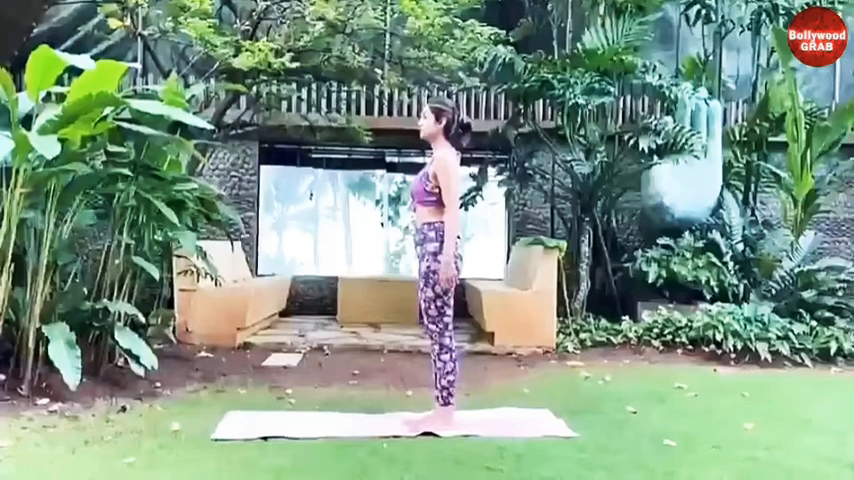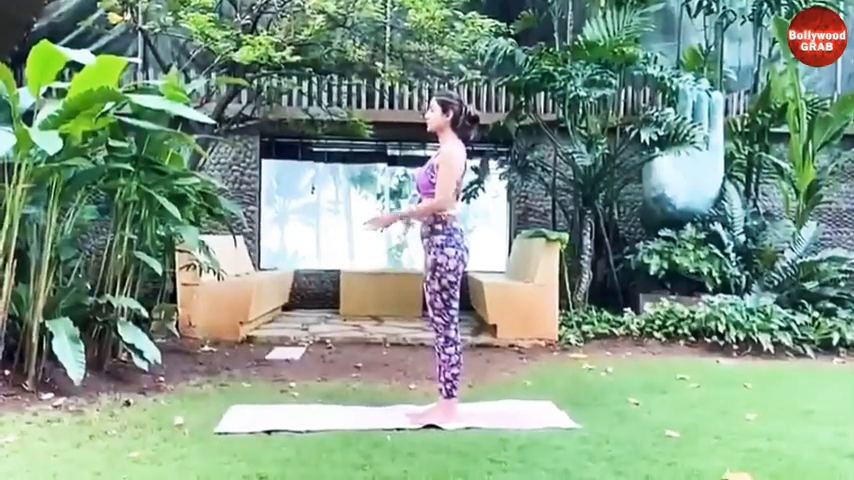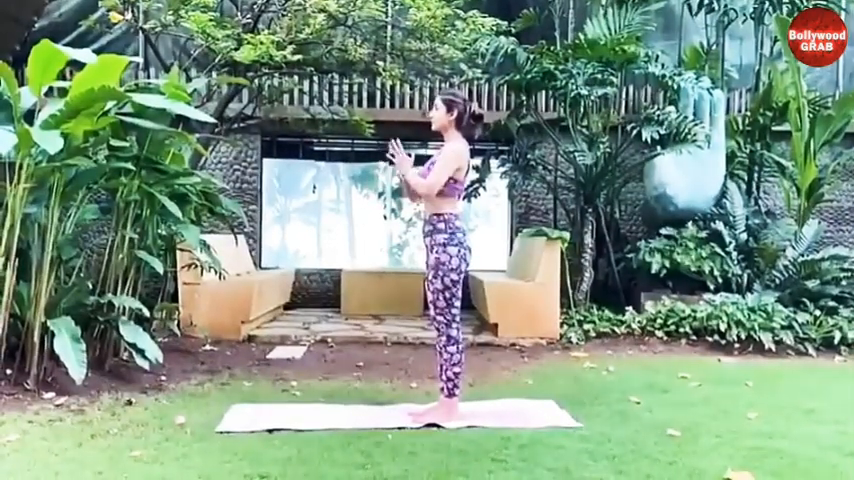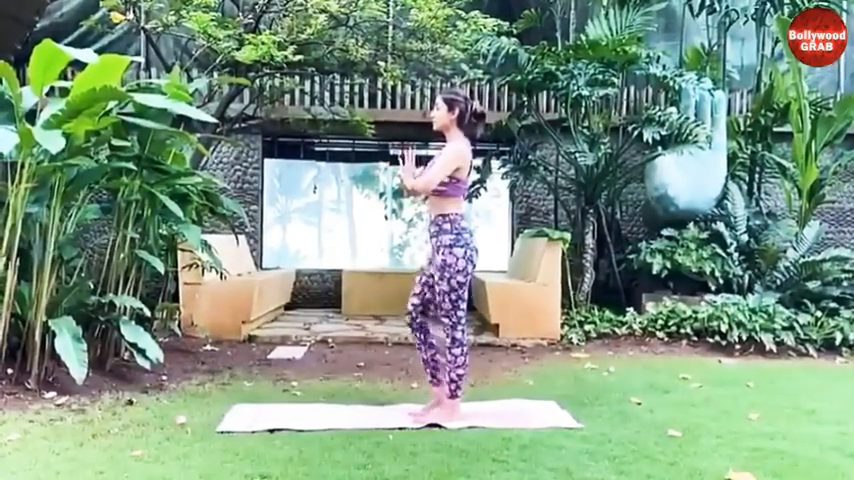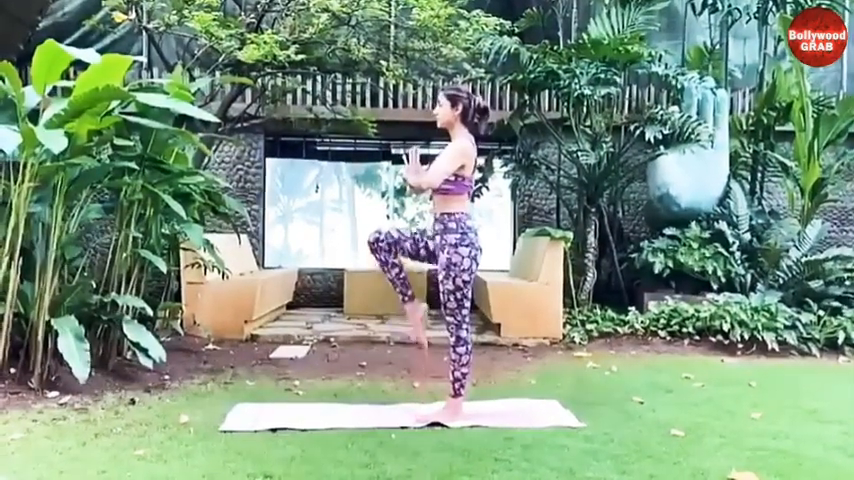
dt=1s
person 1, frame 1
left shoulder: (445, 158)
right shoulder: (438, 158)
left elbow: (453, 212)
left wrist: (448, 259)
left hip: (437, 248)
right hip: (429, 247)
left knee: (441, 332)
right knee: (436, 331)
left ankle: (445, 414)
right ankle: (442, 410)
person 1, frame 2
left shoulder: (452, 150)
right shoulder: (445, 151)
left elbow: (440, 203)
left wrist: (394, 216)
right wrist: (397, 216)
left hip: (445, 240)
right hip: (437, 240)
left knee: (446, 324)
right knee: (442, 324)
left ankle: (448, 407)
right ankle: (445, 401)
person 1, frame 3
left shoulder: (456, 148)
right shoulder: (447, 149)
left elbow: (428, 189)
right elbow: (414, 194)
left wrist: (406, 170)
right wrist: (404, 169)
left hip: (447, 238)
right hip: (438, 237)
left knee: (448, 321)
right knee: (442, 321)
left ankle: (450, 405)
right ankle: (446, 399)
person 1, frame 4
left shoulder: (458, 148)
right shoulder: (450, 149)
left elbow: (423, 185)
right elbow: (418, 187)
left wrist: (409, 177)
right wrist: (410, 177)
left hip: (453, 240)
right hip: (442, 239)
left knee: (453, 322)
right knee: (416, 313)
left ankle: (451, 405)
right ankle: (440, 391)
person 1, frame 5
left shoulder: (462, 145)
right shoulder: (455, 146)
left elbow: (428, 182)
right elbow: (427, 183)
left wrist: (413, 175)
right wrist: (415, 176)
left hip: (457, 236)
right hip: (442, 234)
left knee: (457, 321)
right knee: (380, 240)
left ankle: (455, 405)
right ankle: (412, 305)
